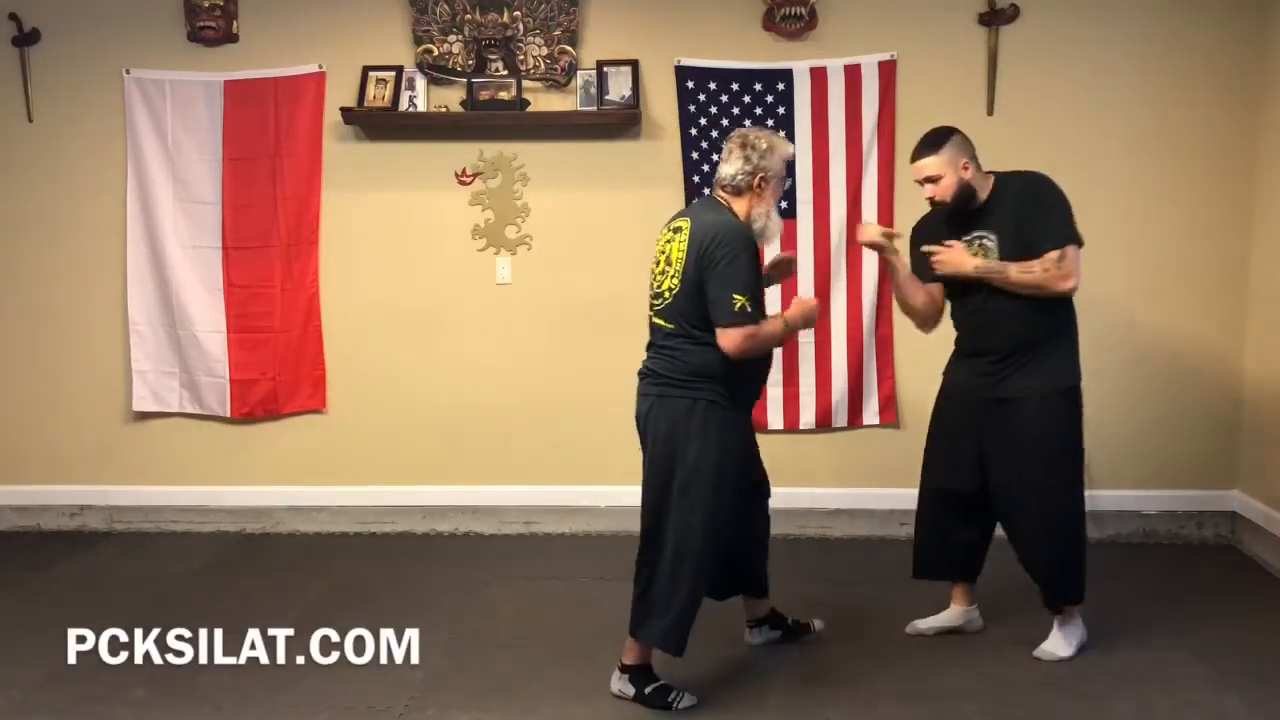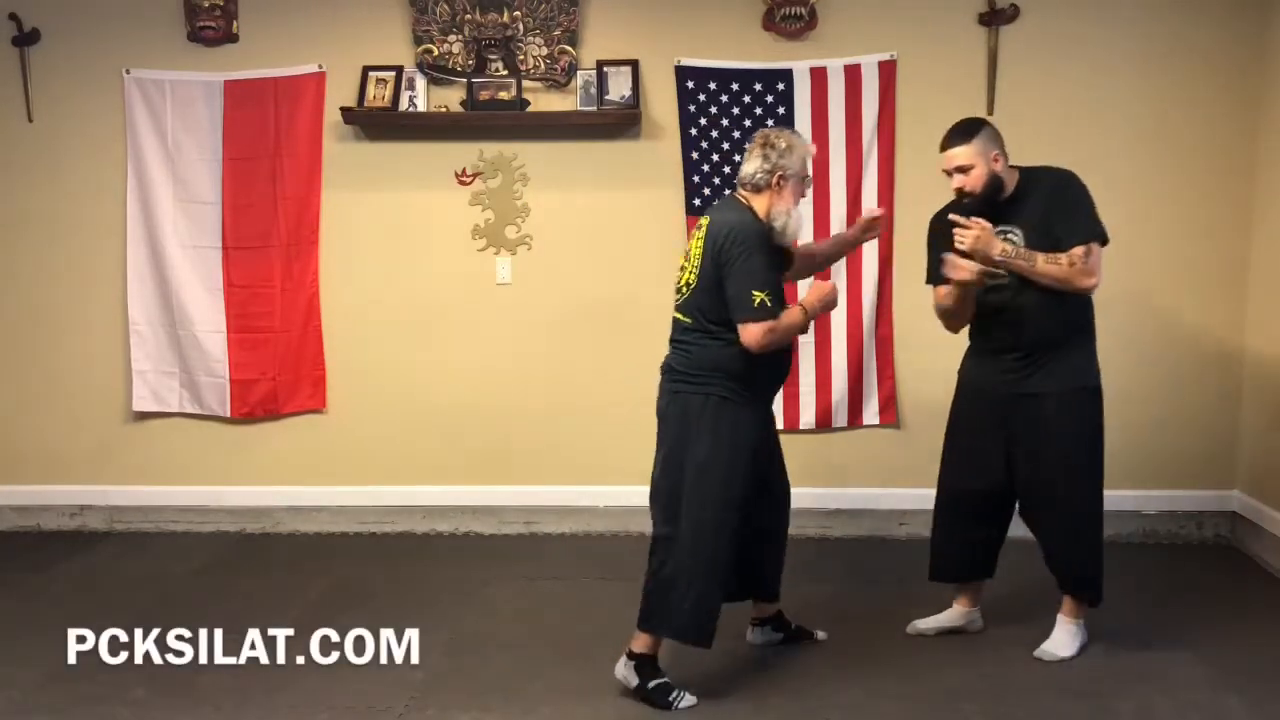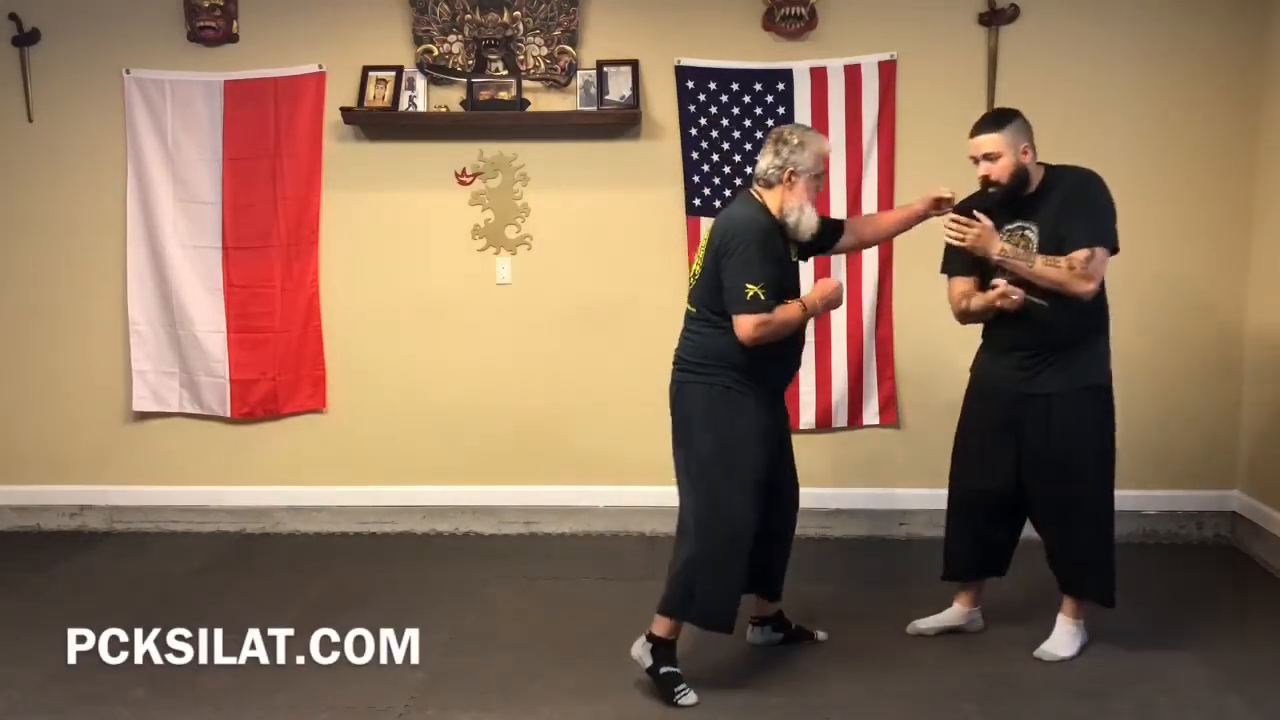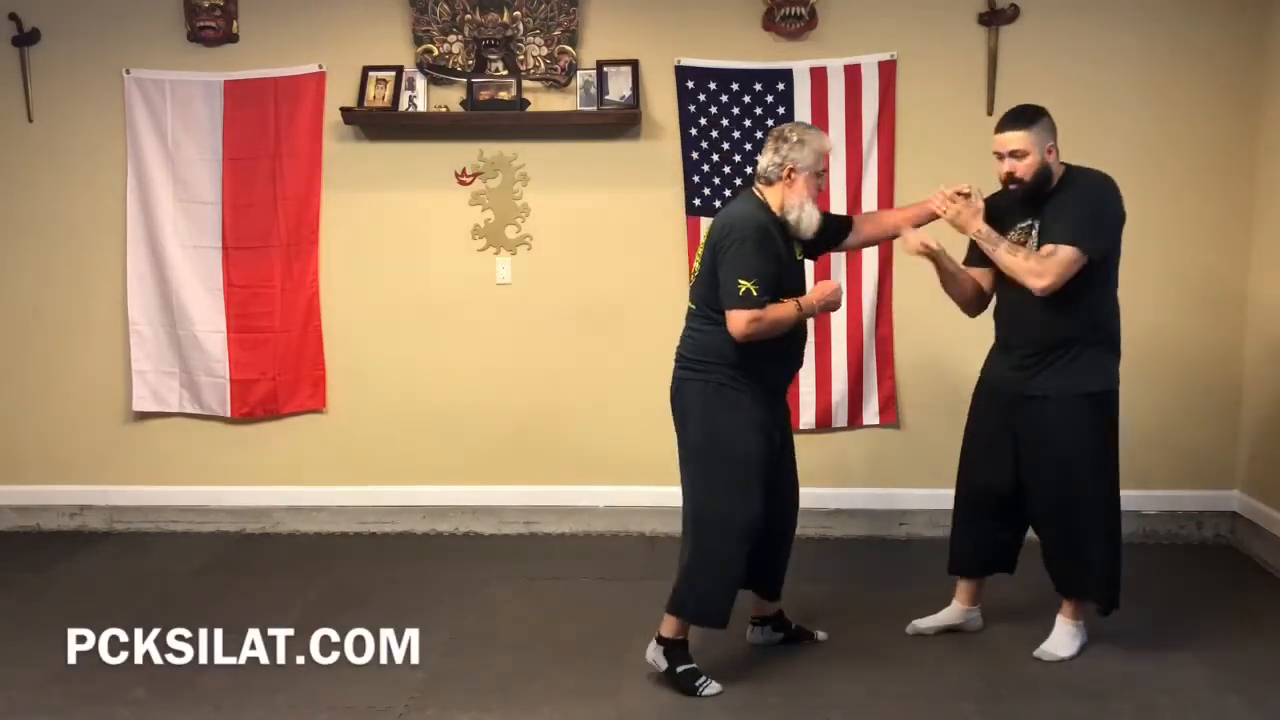
dt=0.2s
person 1, frame 1
left shoulder: (692, 219)
right shoulder: (730, 237)
right elbow: (736, 340)
left wrist: (764, 277)
right wrist: (792, 320)
left hip: (688, 398)
right hip: (694, 407)
left knee: (746, 502)
right knee: (681, 530)
left ankle: (763, 618)
right ankle: (633, 667)
person 1, frame 2
left shoulder: (732, 219)
right shoulder: (744, 234)
left elbow: (790, 264)
right elbow: (758, 334)
left wrist: (854, 237)
right wrist: (812, 307)
left hip: (730, 399)
right hip: (707, 403)
left knee: (767, 505)
right knee: (696, 525)
left ankle: (767, 618)
right ankle: (640, 659)
person 1, frame 3
left shoulder: (775, 223)
right shoulder: (748, 228)
left elbow: (854, 233)
right elbow: (751, 327)
left wrist: (920, 211)
right wrist: (813, 302)
left hip: (752, 392)
right hip: (717, 393)
left knee: (775, 504)
right knee: (719, 516)
left ankle: (768, 618)
right ankle: (658, 643)
person 1, frame 4
left shoulder: (785, 224)
right shoulder: (745, 226)
left elbow: (863, 227)
right elbow: (744, 324)
left wrist: (934, 208)
right wrist: (811, 303)
left hip: (757, 391)
right hip: (718, 391)
left knee: (776, 504)
right knee: (724, 516)
left ankle: (767, 618)
right ankle: (670, 641)
person 2, frame 1
left shoulder: (1033, 194)
right shoulder: (934, 228)
left elbow: (1064, 277)
right elbow: (924, 316)
left wrist: (977, 266)
right wrist: (890, 254)
left hip: (1040, 382)
right hip: (969, 380)
left knee: (1043, 504)
right knee: (949, 493)
left ankle: (1068, 616)
right ankle: (962, 606)
person 2, frame 2
left shoulder: (1058, 191)
right shoulder: (948, 223)
left elbow: (1086, 274)
right elbow: (952, 318)
left wrist: (999, 252)
right wrist: (959, 282)
left hip: (1061, 380)
right hip: (985, 378)
left knee: (1064, 502)
right knee: (966, 492)
left ankle: (1072, 616)
right ankle: (965, 606)
person 2, frame 3
left shoulder: (1080, 190)
right shoulder: (969, 213)
left elbow: (1086, 280)
right elbow: (960, 306)
left wrist: (999, 250)
right wrist: (993, 300)
left hip: (1072, 380)
right hip: (997, 377)
left knee: (1071, 501)
right knee: (977, 492)
left ankle: (1071, 617)
right ankle: (966, 605)
person 2, frame 4
left shoulder: (1092, 193)
right shoulder: (997, 206)
left elbow: (1045, 277)
right elbow: (973, 300)
left wrist: (980, 232)
right wrist: (937, 256)
left hip: (1076, 383)
right hip: (1006, 376)
left knee: (1071, 501)
right knee: (982, 490)
left ankle: (1071, 618)
right ankle: (965, 605)
